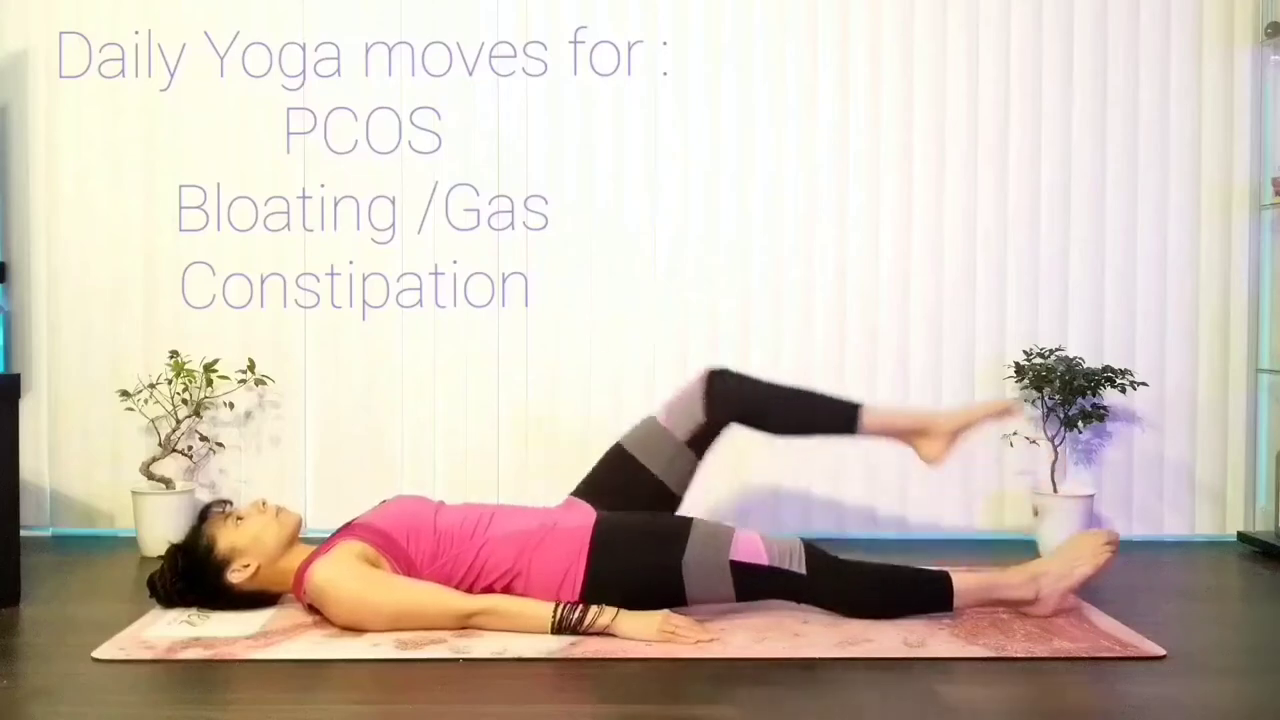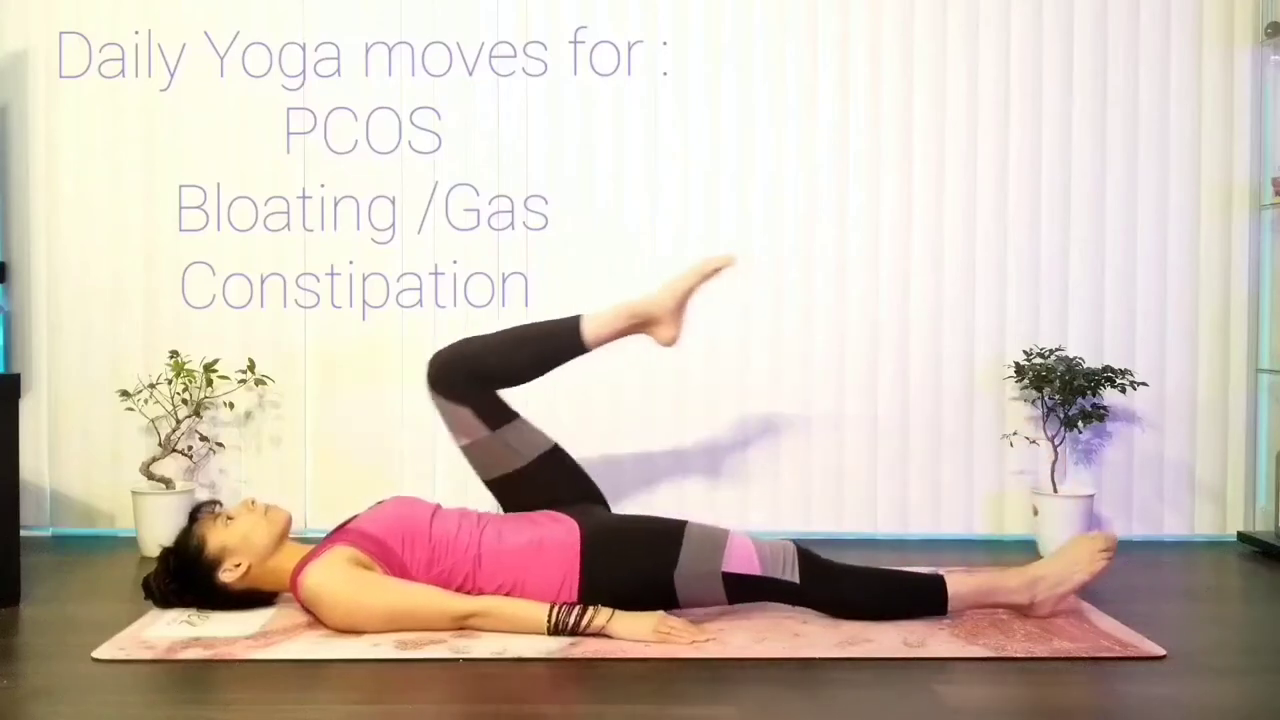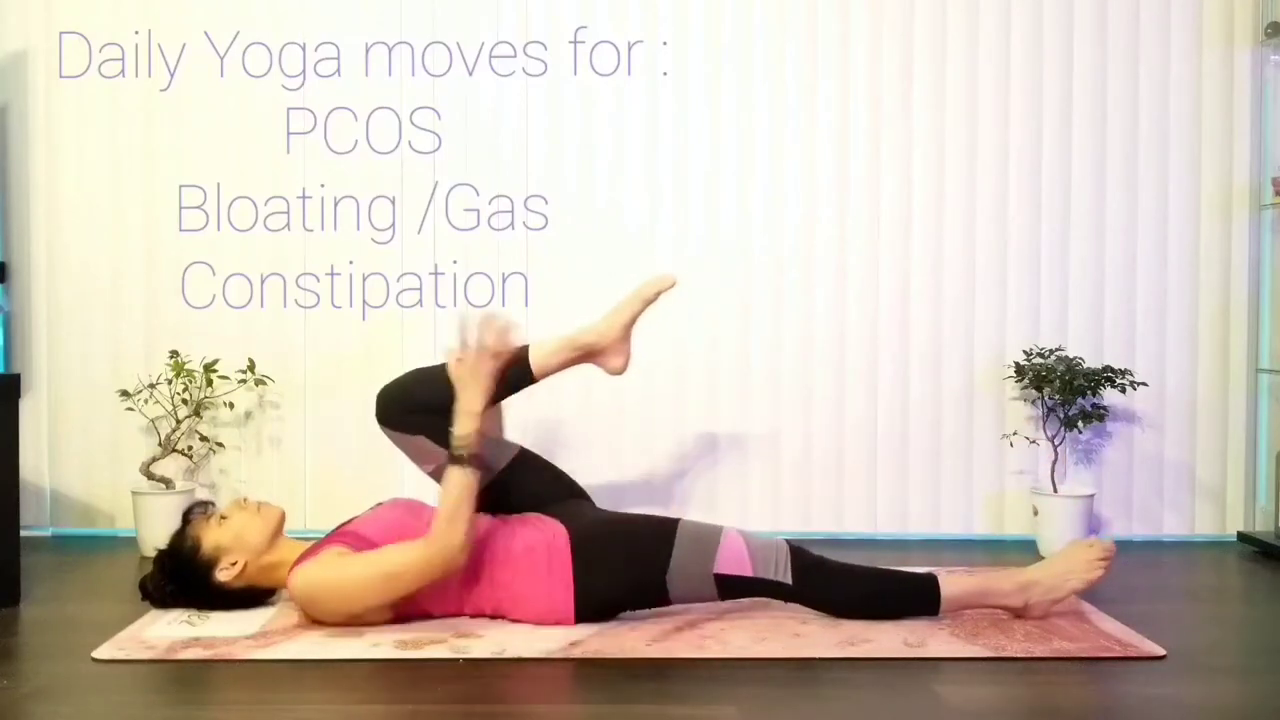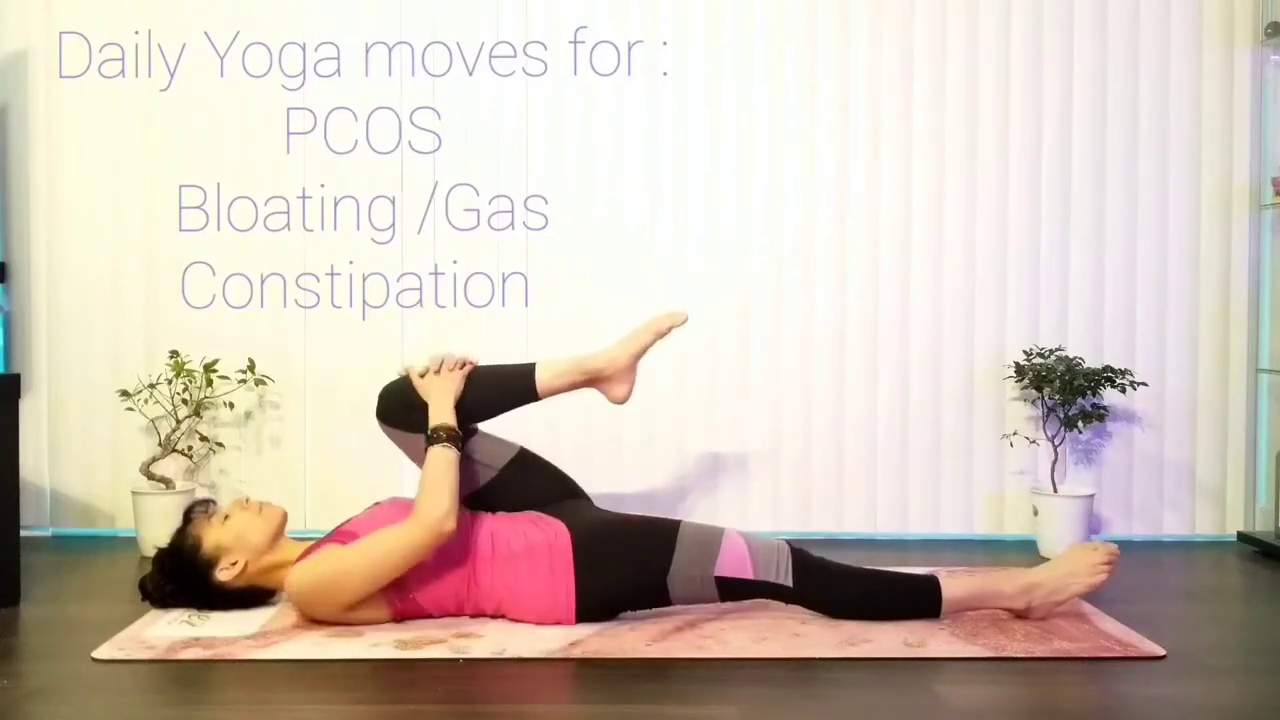
dt=0.5s
person 1, frame 1
left shoulder: (336, 552)
right shoulder: (331, 587)
right elbow: (470, 610)
right wrist: (615, 621)
left hip: (577, 529)
right hip: (587, 565)
left knee: (713, 394)
right knee: (801, 569)
left ankle: (909, 425)
right ankle: (1018, 586)
person 1, frame 2
left shoulder: (332, 553)
right shoulder: (326, 587)
right elbow: (467, 614)
right wrist: (609, 623)
left hip: (557, 529)
right hip: (575, 567)
left knee: (455, 373)
right knee: (797, 576)
left ankle: (637, 316)
right ankle: (1015, 586)
person 1, frame 3
left shoulder: (325, 556)
right shoulder: (318, 591)
right elbow: (454, 549)
left wrist: (459, 395)
right wrist: (475, 406)
left hip: (556, 532)
right hip: (570, 575)
left knee: (406, 404)
right knee: (790, 573)
left ankle: (584, 345)
right ankle: (1011, 588)
person 1, frame 4
left shoulder: (324, 559)
right shoulder: (319, 588)
left elbow: (431, 518)
right elbow: (437, 524)
left wrist: (434, 405)
right wrist: (446, 414)
left hip: (552, 530)
right hip: (569, 571)
left knee: (403, 402)
right knee: (788, 573)
left ankle: (591, 370)
right ankle: (1009, 588)
